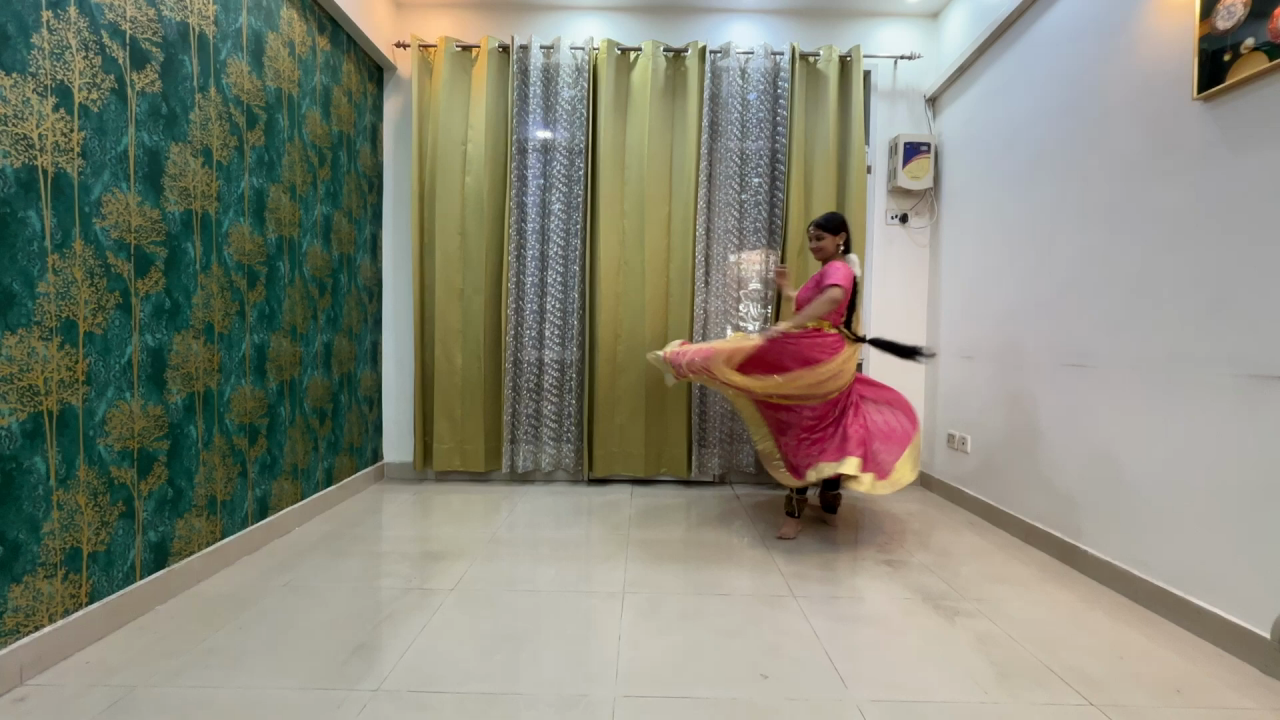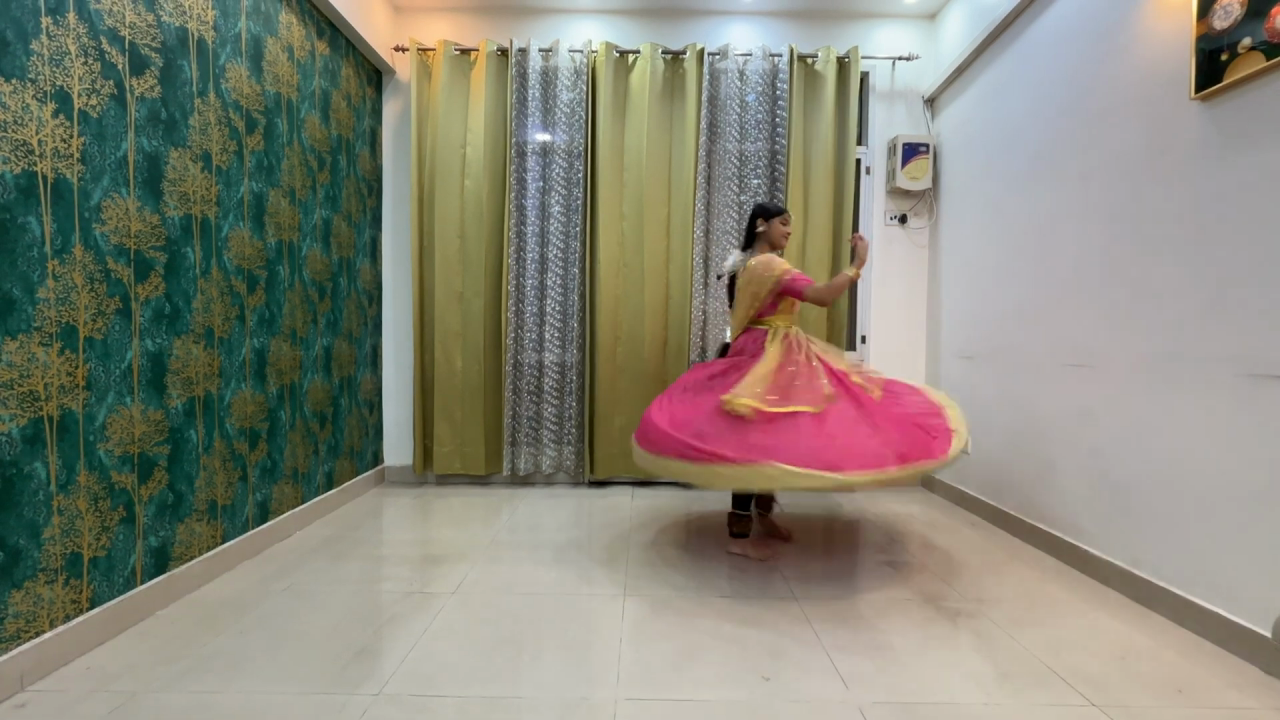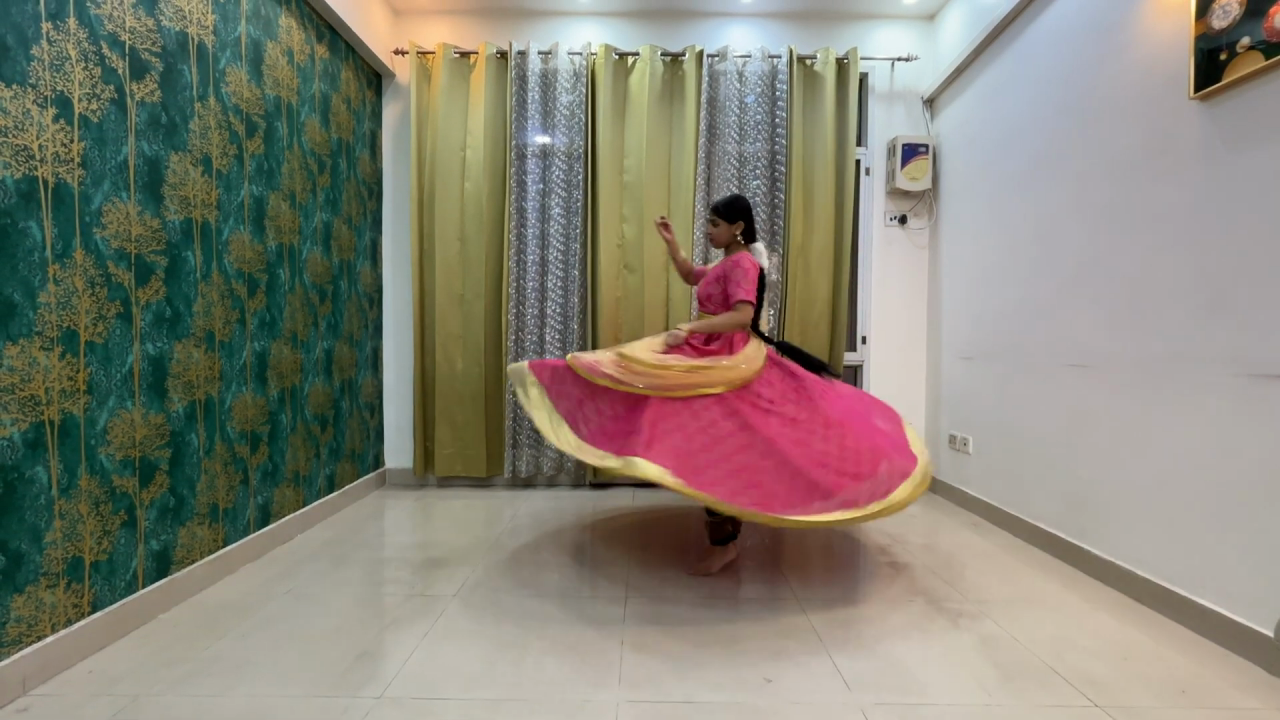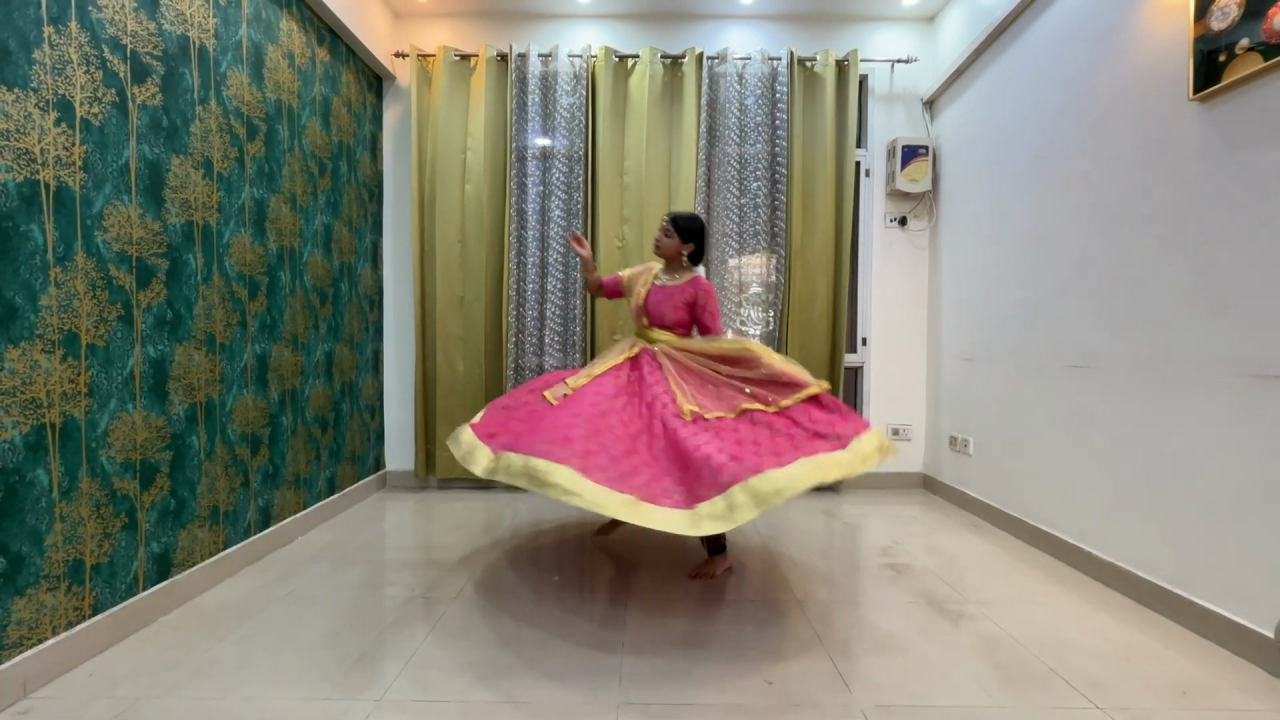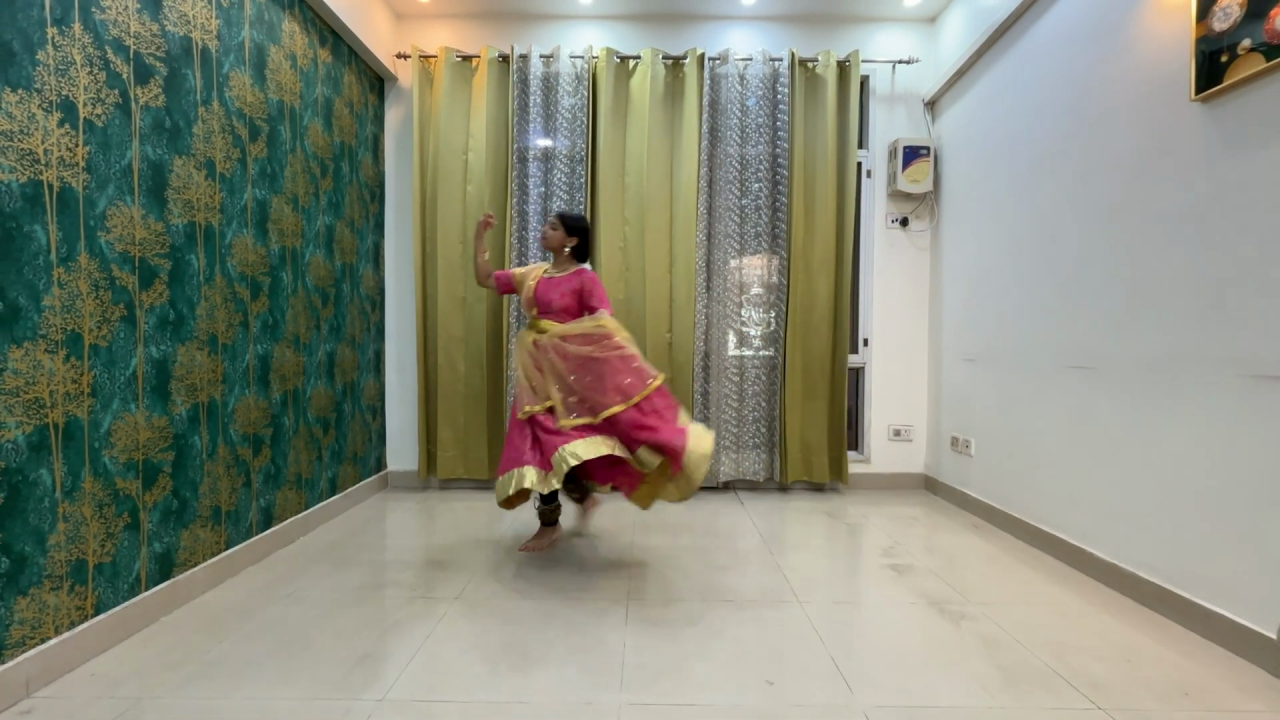
dt=0.5s
person 1, frame 1
left shoulder: (839, 269)
right shoulder: (824, 274)
left elbow: (835, 296)
left wrist: (785, 327)
right wrist: (785, 286)
left hip: (818, 354)
right hip: (809, 355)
left knee: (809, 433)
right knee: (825, 433)
left ankle: (794, 513)
right ankle: (829, 504)
person 1, frame 2
left shoulder: (752, 266)
right shoulder: (774, 267)
left elbow: (743, 312)
right elbow: (824, 297)
right wrist: (857, 265)
left hip: (781, 355)
right hip: (769, 357)
left knee: (770, 439)
right knee: (760, 443)
left ankle: (763, 515)
right ankle: (739, 535)
person 1, frame 3
left shoulder: (742, 263)
right shoulder: (725, 263)
left elbow: (741, 314)
right elbow: (691, 275)
left wrist: (688, 329)
right wrist: (672, 245)
left hip: (724, 358)
right hip: (715, 353)
left knee: (704, 442)
right knee: (716, 442)
left ankle: (723, 541)
right ankle: (729, 526)
person 1, frame 4
left shoulder: (699, 288)
right shoulder: (645, 273)
left elbow: (715, 341)
right elbow: (597, 288)
left wrist: (734, 356)
right wrist: (587, 261)
left hip: (679, 373)
right hip: (635, 364)
left knee: (687, 456)
right knee: (601, 428)
left ankle: (718, 553)
right ankle: (621, 510)
person 1, frame 5
left shoulder: (584, 278)
right shoulder: (533, 274)
left elbow: (606, 323)
right elbow: (485, 279)
left wrist: (604, 326)
right wrist: (480, 237)
left hip: (565, 362)
right hip: (534, 363)
left knee: (549, 435)
right knee: (539, 436)
left ankle: (548, 525)
right ankle: (586, 495)
